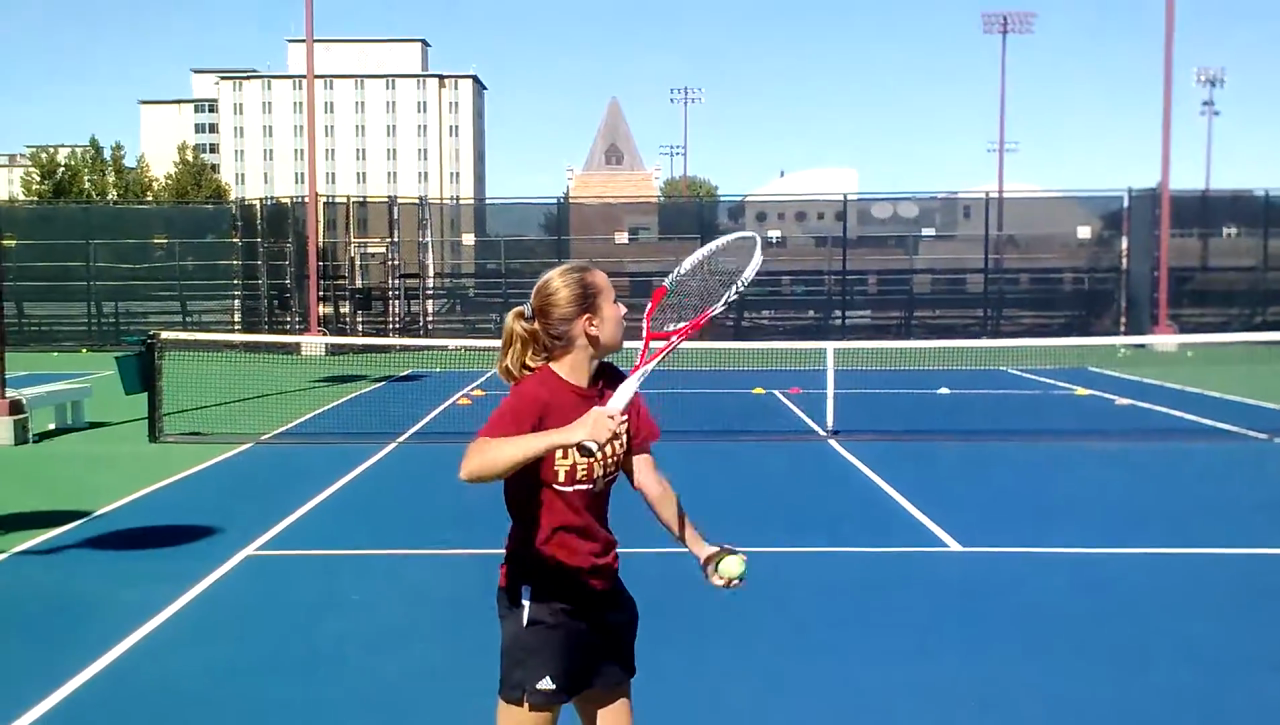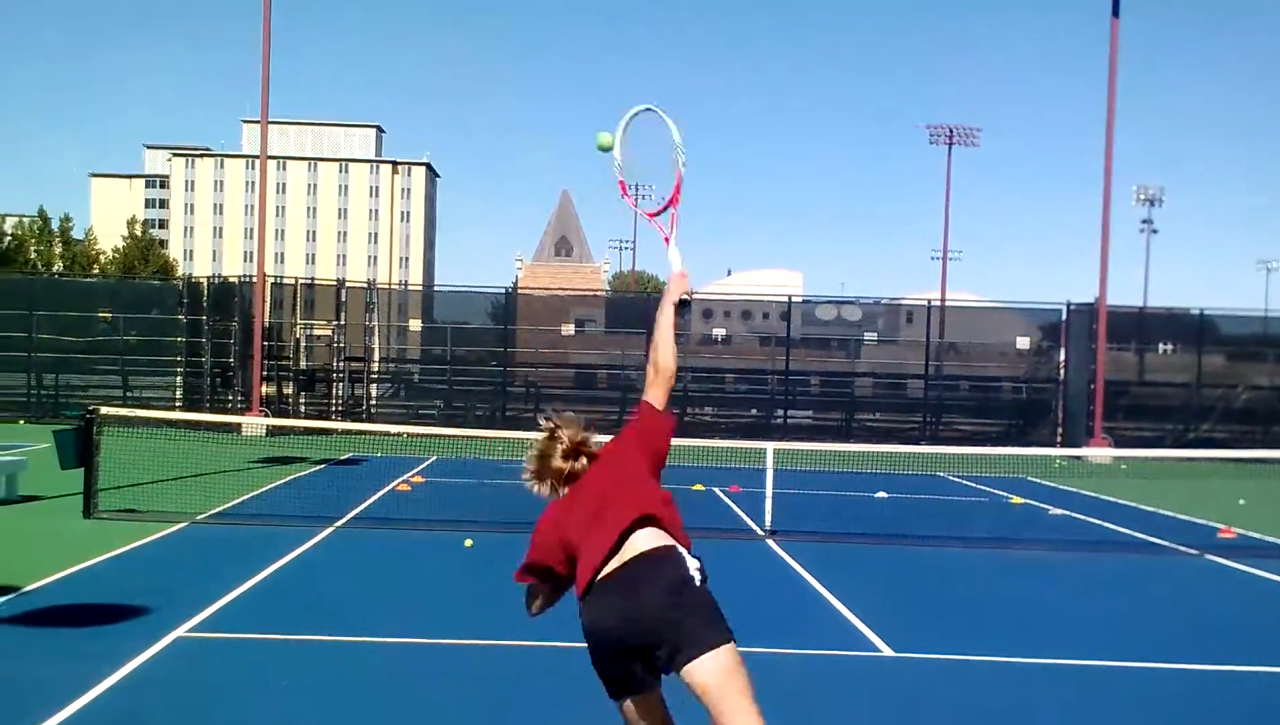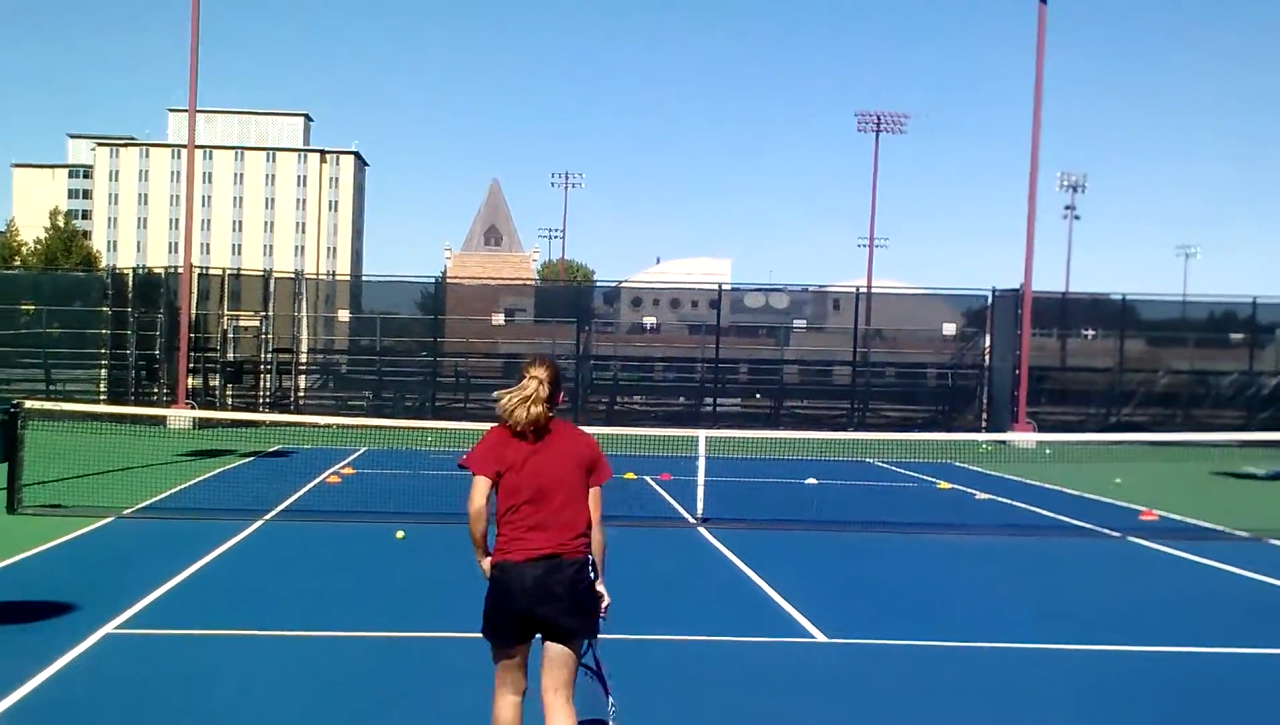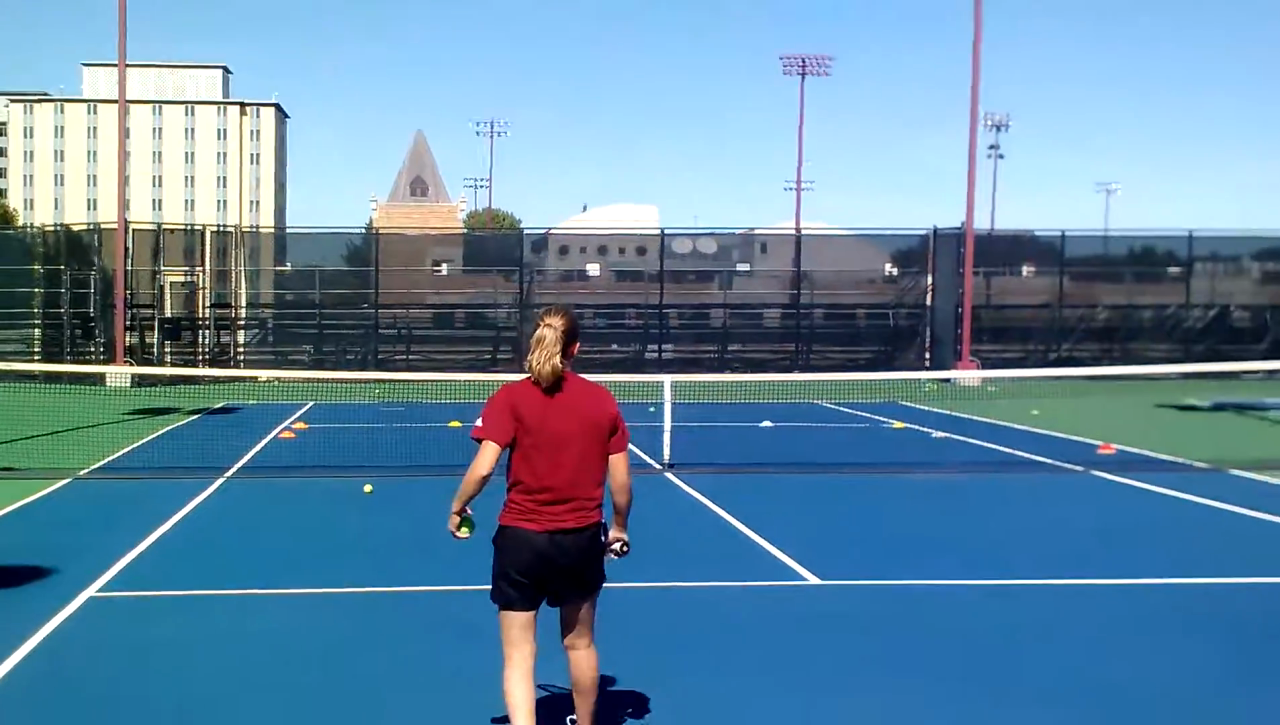
dt=1s
person 1, frame 1
left shoulder: (617, 386)
right shoulder: (527, 394)
left elbow: (648, 478)
right elbow: (473, 466)
left wrist: (698, 546)
right wrist: (571, 432)
left hip: (599, 588)
right hip: (542, 598)
person 1, frame 2
left shoulder: (550, 527)
right shoulder: (628, 452)
left elbow: (537, 603)
right elbow: (661, 377)
right wrist: (669, 301)
left hip: (603, 620)
right hip: (666, 581)
person 1, frame 3
left shoulder: (495, 440)
right shoulder: (585, 444)
left elbow: (477, 505)
right elbow: (595, 522)
left wrist: (483, 555)
right wrist: (598, 578)
left hip: (511, 573)
right hip: (568, 575)
left knee: (510, 687)
person 1, frame 4
left shoulder: (510, 397)
right shoulder: (604, 400)
left elbow: (483, 468)
right elbow: (620, 479)
left wrist: (458, 508)
right wrist: (620, 526)
left hip: (521, 540)
right hip: (582, 539)
left knee: (518, 657)
right knee: (579, 641)
